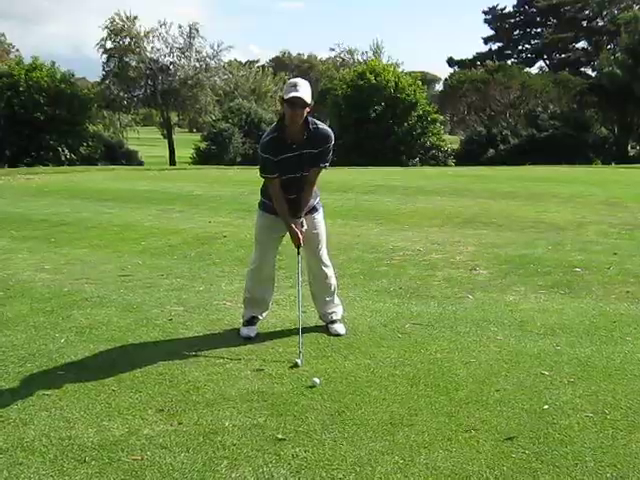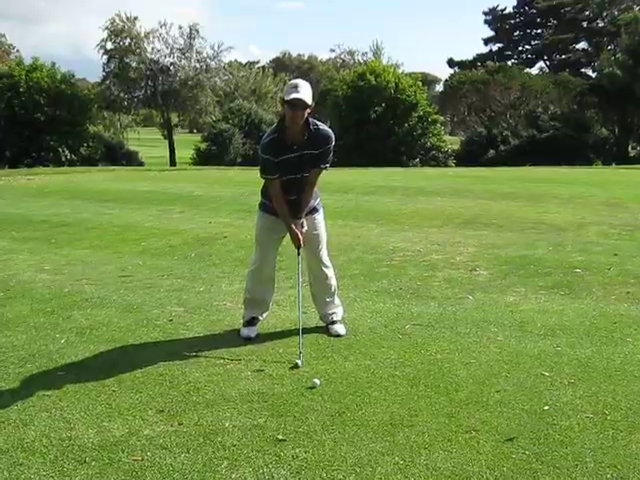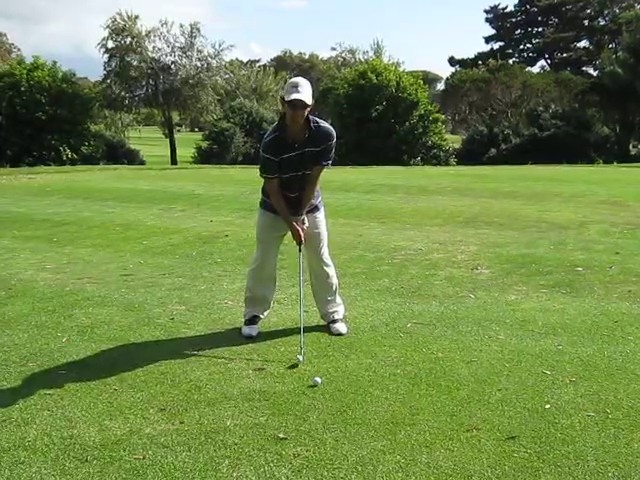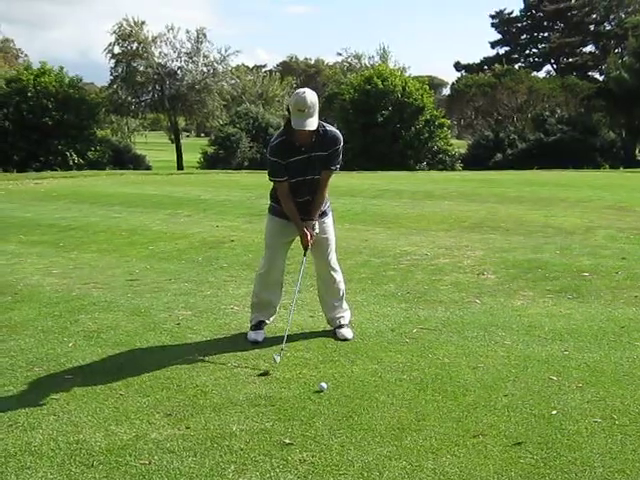
dt=0.5s
person 1, frame 1
left shoulder: (323, 135)
right shoulder: (269, 142)
left elbow: (311, 181)
right elbow: (274, 189)
left wrist: (300, 217)
right wrist: (290, 225)
left hip: (309, 206)
right hip: (273, 209)
left knee: (320, 261)
right knee: (261, 262)
left ankle: (332, 315)
right ankle: (251, 316)
person 1, frame 2
left shoulder: (324, 136)
right shoulder: (270, 142)
left elbow: (311, 182)
right elbow: (274, 190)
left wrist: (301, 218)
right wrist: (290, 225)
left hip: (309, 207)
right hip: (273, 210)
left knee: (320, 262)
right knee: (262, 263)
left ankle: (332, 315)
right ankle: (252, 316)
person 1, frame 3
left shoulder: (325, 134)
right shoulder: (271, 141)
left elbow: (313, 179)
right elbow: (272, 189)
left wrist: (301, 216)
right wrist: (290, 223)
left hip: (310, 206)
right hip: (274, 209)
left knee: (321, 260)
right knee: (263, 262)
left ankle: (333, 314)
right ankle: (253, 315)
person 1, frame 4
left shoulder: (332, 138)
right shoulder: (278, 146)
left elbow: (323, 184)
right elbow: (283, 192)
left wrist: (312, 222)
right wrist: (299, 227)
left hip: (319, 213)
right hip: (283, 214)
left knee: (329, 266)
right knee: (271, 267)
left ankle: (339, 319)
right ankle: (259, 320)
